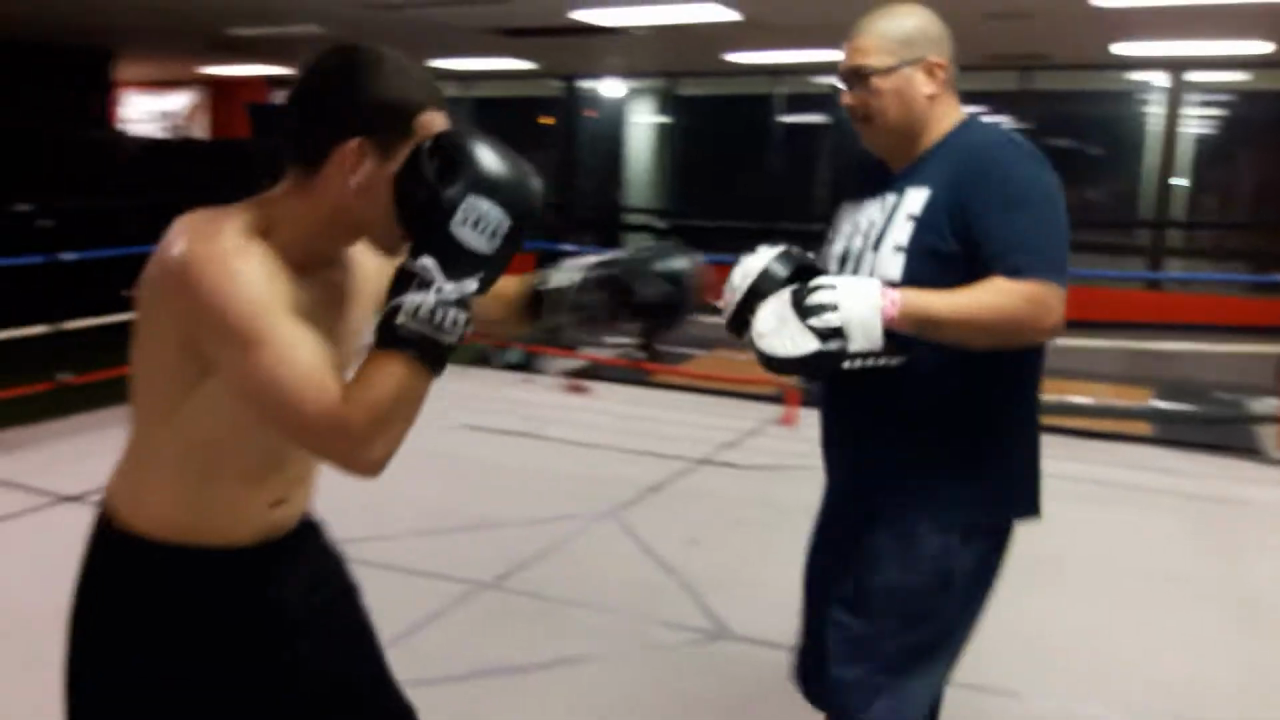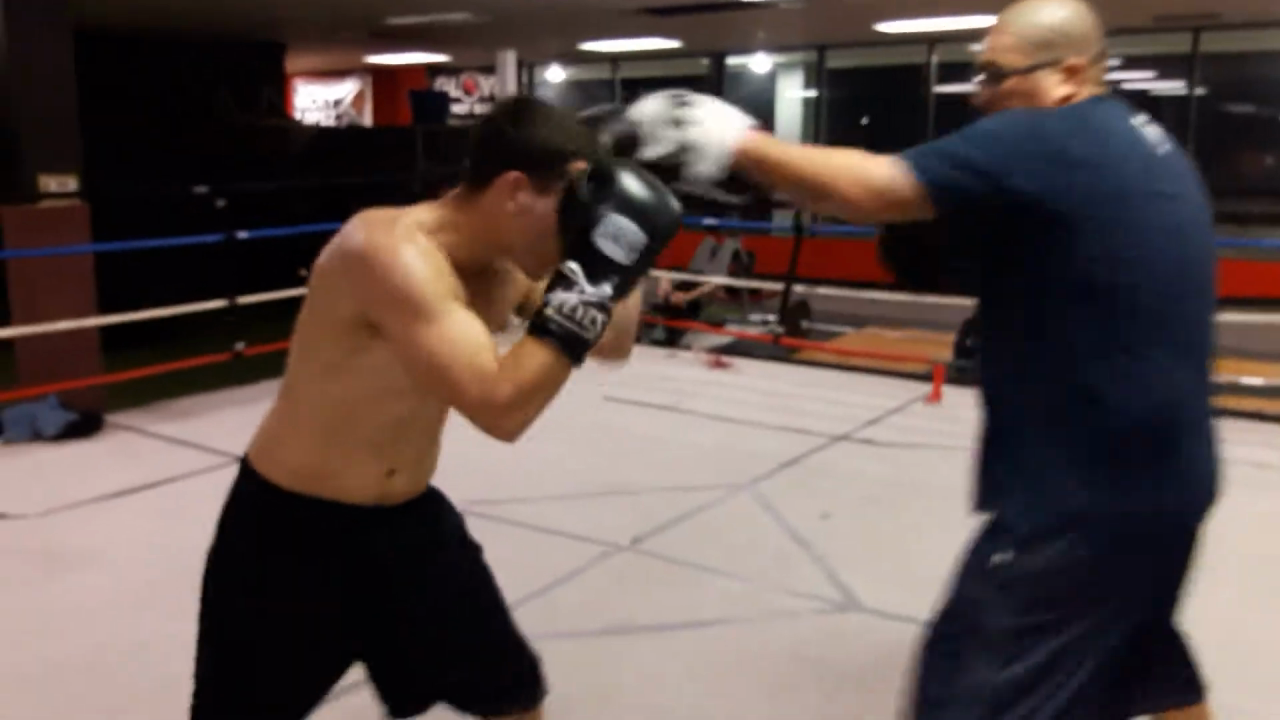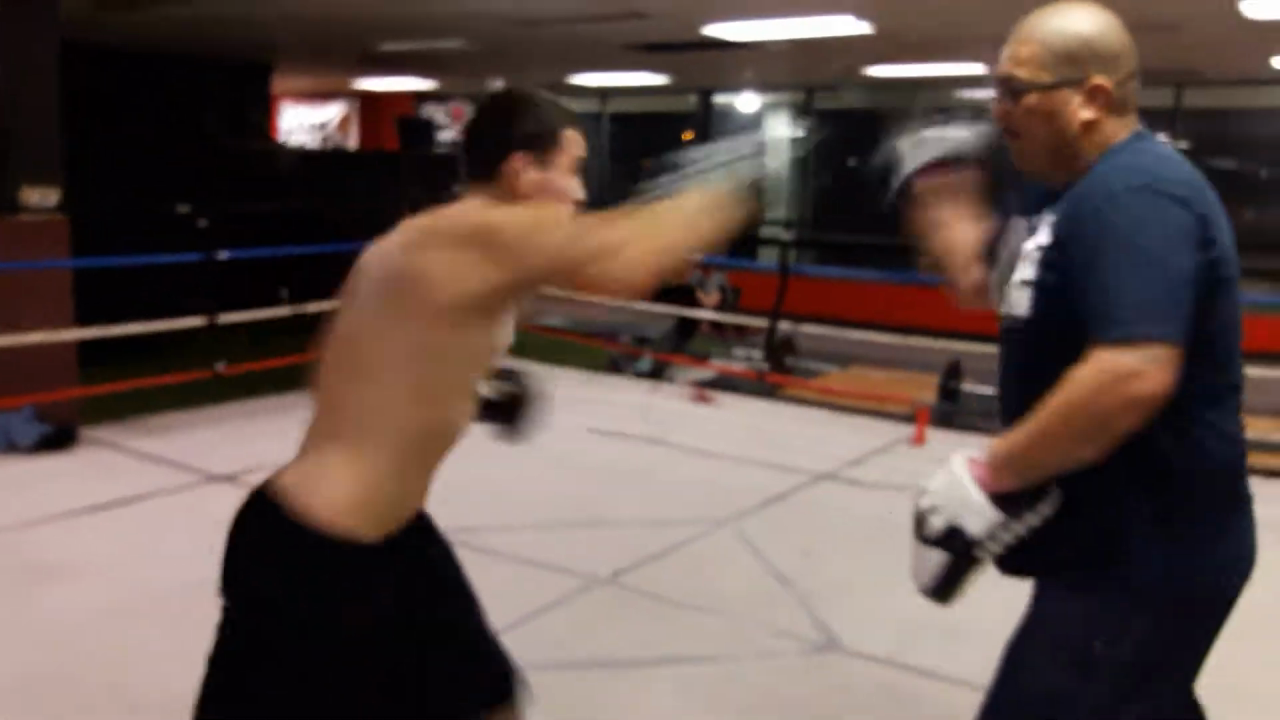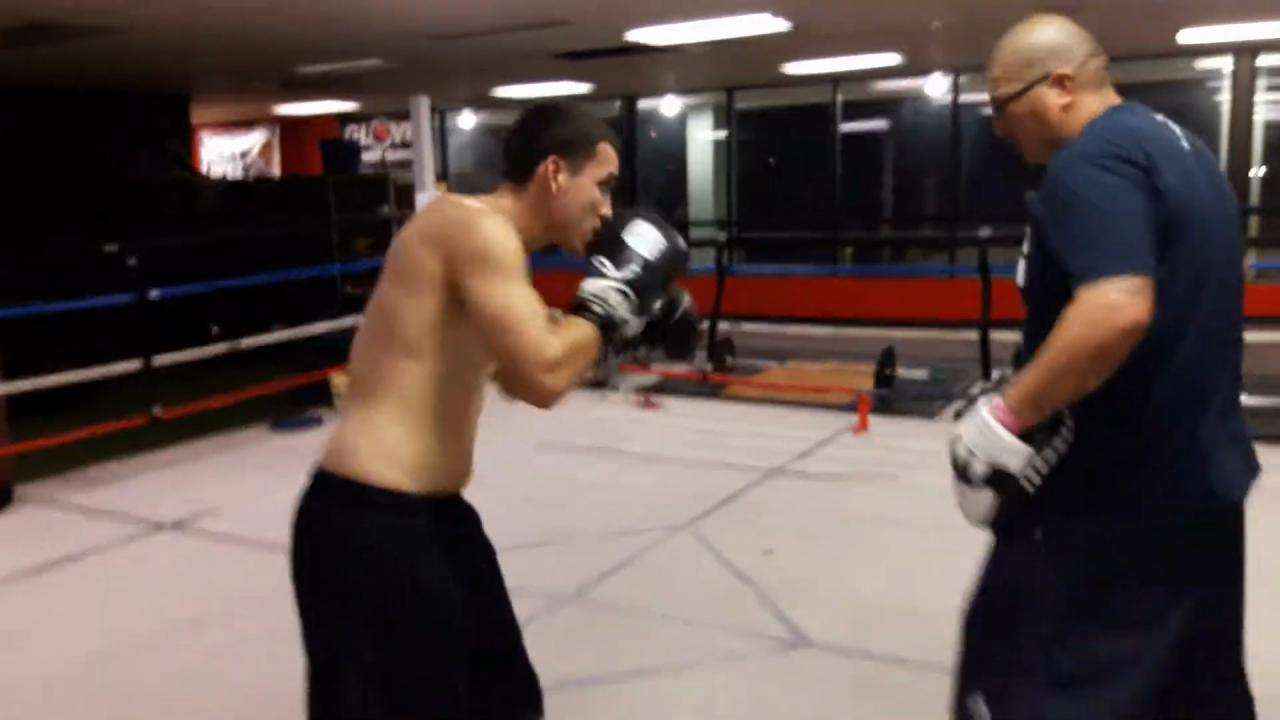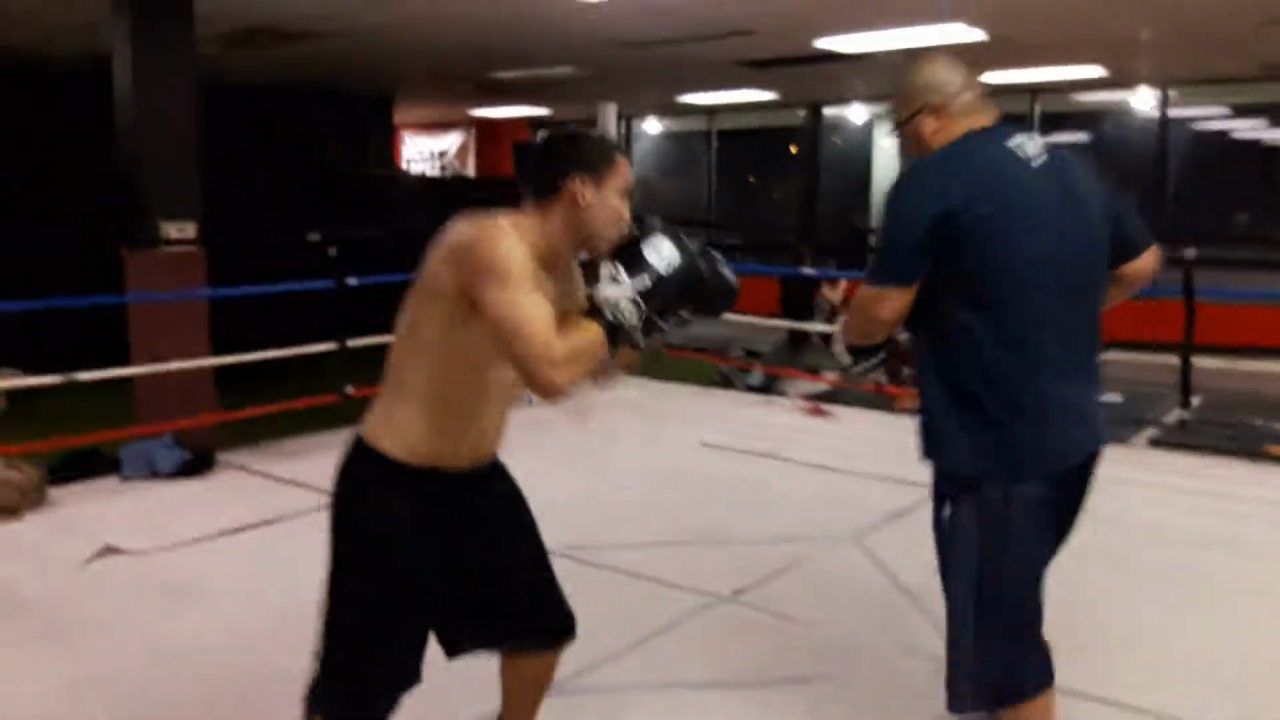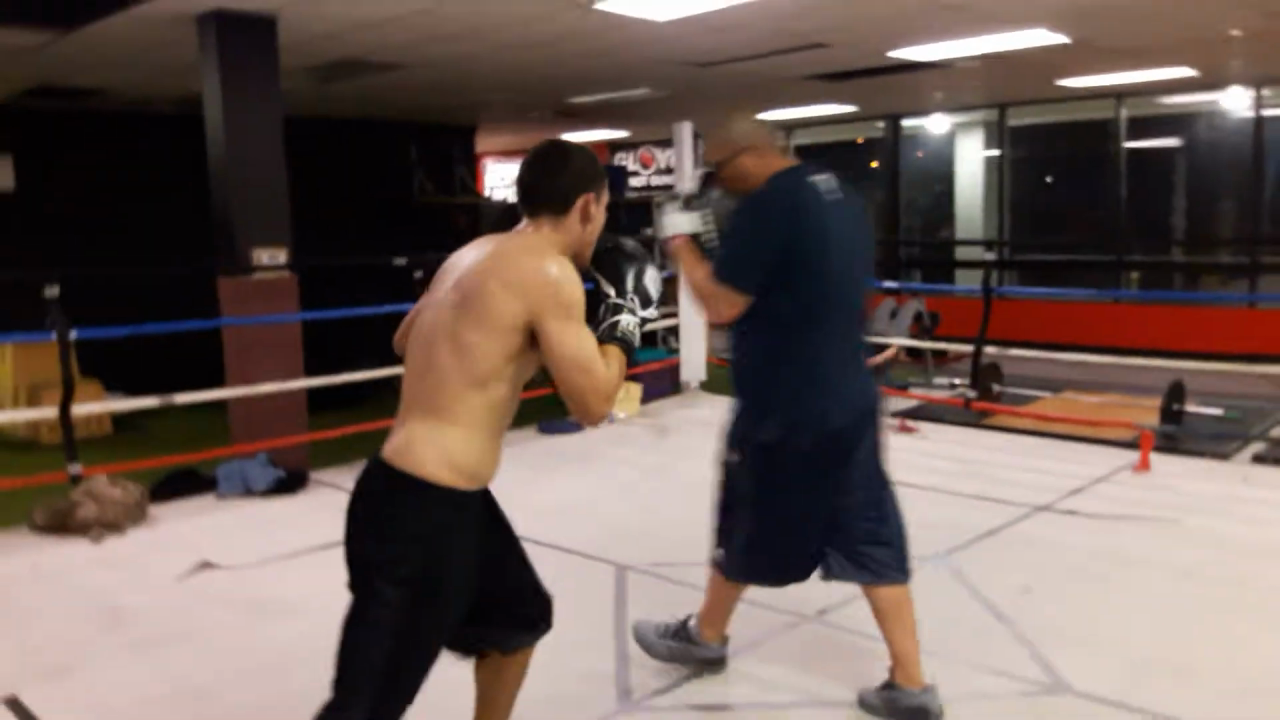
dt=0.7s
person 1, frame 1
left shoulder: (996, 165)
right shoulder: (879, 180)
left elbow: (1037, 305)
left wrist: (889, 309)
right wrist: (782, 284)
left hip: (946, 490)
right hip: (866, 474)
person 1, frame 2
left shoulder: (1047, 145)
right shoulder: (1149, 149)
left elbow: (871, 190)
left wrist: (733, 144)
right wrist: (967, 253)
left hip: (1084, 488)
right hip: (1164, 474)
right knee: (1138, 659)
person 1, frame 3
left shoulder: (1135, 198)
right shoulder: (1070, 190)
left elbow: (1132, 376)
right elbow: (988, 286)
left wrist: (987, 475)
right wrist: (947, 204)
left hip: (1143, 553)
person 1, frame 4
left shoulder: (1092, 161)
right shoulder: (1184, 151)
left elbow: (1113, 311)
left wrist: (1009, 416)
left hip: (1113, 480)
right hip: (1208, 463)
left knee: (1013, 657)
person 1, frame 5
left shoulder: (932, 182)
right shoulder: (1071, 169)
left elbow: (884, 306)
right elbow: (1140, 266)
left wrist: (851, 335)
left hip: (989, 441)
right hip: (1069, 429)
left knee: (994, 618)
right knee: (1008, 581)
person 1, frame 6
left shoulder: (764, 208)
right shoulder: (840, 198)
left elbow: (721, 305)
left wrist: (683, 246)
left hip: (781, 409)
right hip: (849, 400)
left knee: (747, 529)
right knee: (870, 536)
left ankle: (705, 637)
person 2, frame 1
left shoulder: (363, 251)
right shoulder: (214, 260)
left elbow: (478, 300)
right elbow: (356, 442)
left wrist: (587, 281)
right wrist: (445, 270)
left hip: (290, 560)
right hip: (167, 586)
person 2, frame 2
left shoulder: (498, 258)
right shoulder: (388, 251)
left elbow: (611, 344)
right elbow: (503, 411)
left wrist: (611, 267)
right wrist: (595, 274)
left hip: (406, 519)
right hip: (289, 531)
person 2, frame 3
left shoulder: (429, 245)
right shoulder: (472, 239)
right elbow: (631, 259)
left wrist: (472, 393)
right wrist: (736, 187)
left hip: (397, 543)
right hip: (305, 560)
person 2, frame 4
left shoulder: (504, 247)
right shoulder: (472, 226)
left elbow: (524, 369)
right elbow: (544, 376)
left wrist: (629, 320)
right wrist: (621, 281)
left hip: (435, 516)
right hip: (368, 527)
person 2, frame 5
left shoulder: (555, 265)
right shoulder: (490, 244)
left elbow: (587, 358)
right elbow: (552, 372)
right wrist: (626, 296)
left hip: (477, 477)
right hip: (395, 487)
left knee: (542, 628)
person 2, frame 6
left shoulder: (477, 255)
right shoulder: (546, 272)
left elbow: (406, 342)
right elbow: (591, 403)
right wrist: (623, 318)
left hip: (448, 496)
right hip: (417, 507)
left knee: (519, 615)
